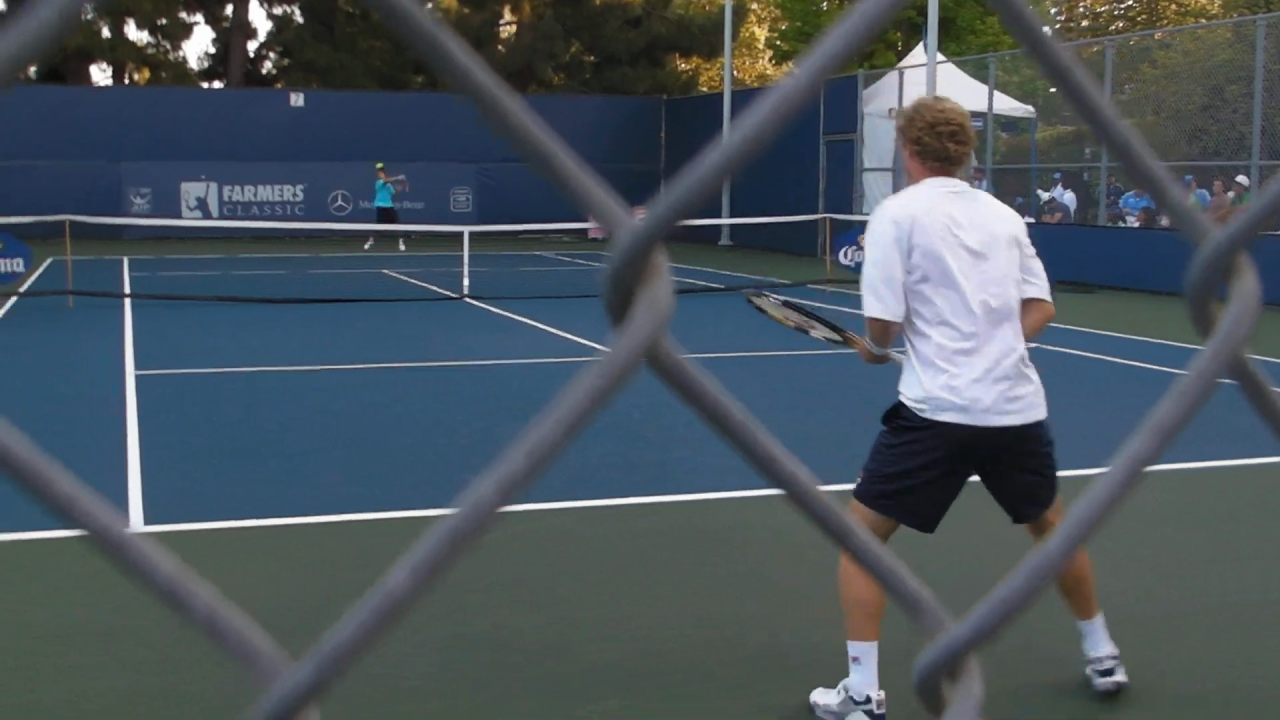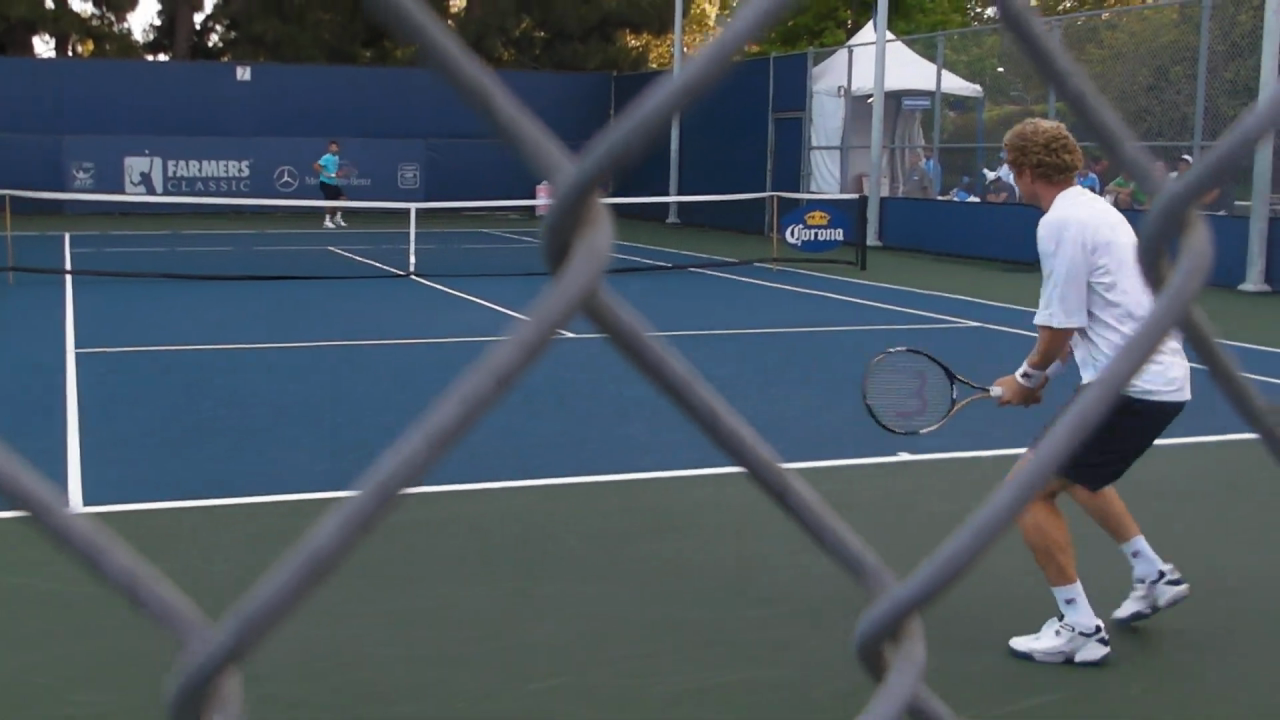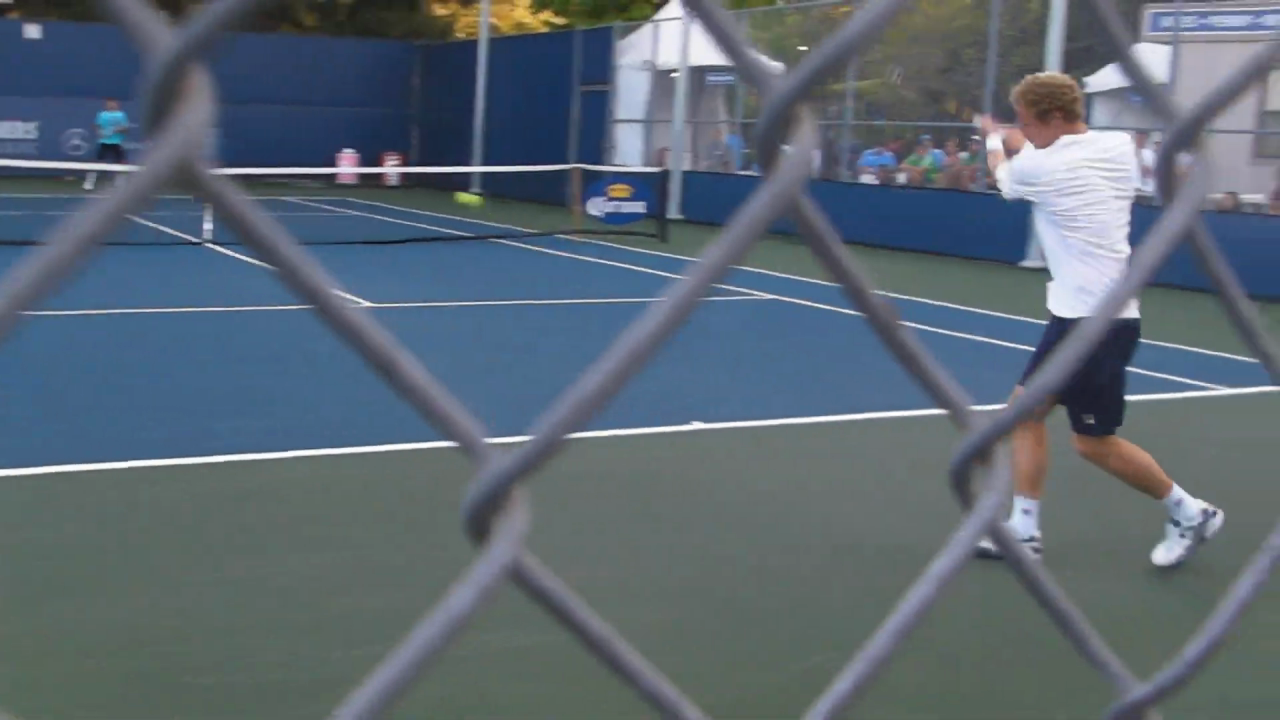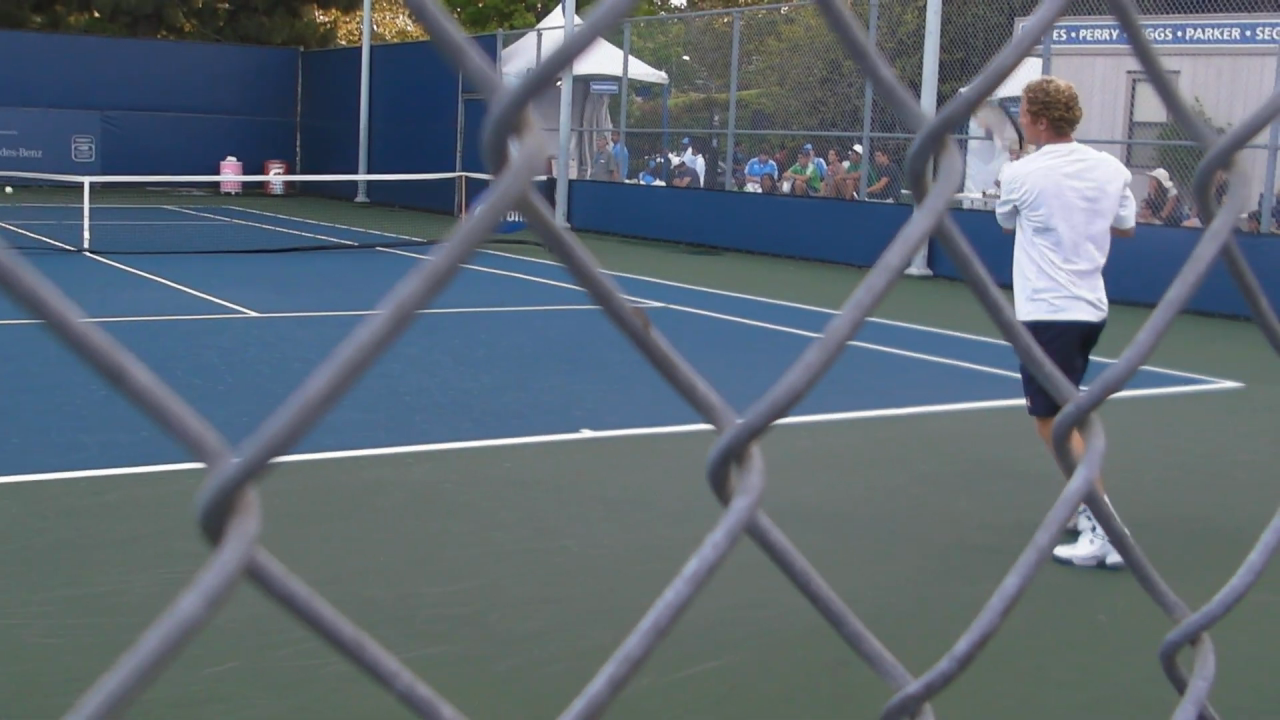
dt=0.5s
person 1, frame 1
left shoulder: (895, 214)
right shoulder: (1006, 218)
left elbow: (884, 323)
right elbow: (1040, 312)
left wrist: (875, 347)
left hip: (939, 411)
right hip: (1019, 407)
left knee: (860, 535)
right knee: (1049, 527)
right ankle: (1103, 657)
person 1, frame 2
left shoulder: (1061, 226)
right shoulder: (1094, 210)
left elbow: (1062, 327)
left wrist: (1025, 377)
right wrist: (1038, 375)
left hip: (1131, 388)
right hip: (1159, 380)
left knee: (1028, 491)
right knee: (1076, 474)
left ankle: (1081, 626)
right ankle: (1155, 576)
person 1, frame 3
left shoulder: (1037, 166)
right shoulder: (1116, 149)
left elbow: (1005, 178)
left wrist: (994, 140)
left hip: (1091, 319)
right hip: (1079, 314)
left knee: (1096, 443)
right knee: (1027, 410)
left ankle: (1191, 515)
right ankle: (1022, 529)
person 1, frame 4
left shoulder: (1019, 173)
right shoulder: (1112, 168)
left elbow: (1006, 221)
right elbow: (1125, 227)
left hip: (1048, 312)
right hip: (1090, 309)
left knee: (1055, 422)
right knee: (1061, 409)
left ankle: (1105, 533)
right ankle: (1085, 506)
